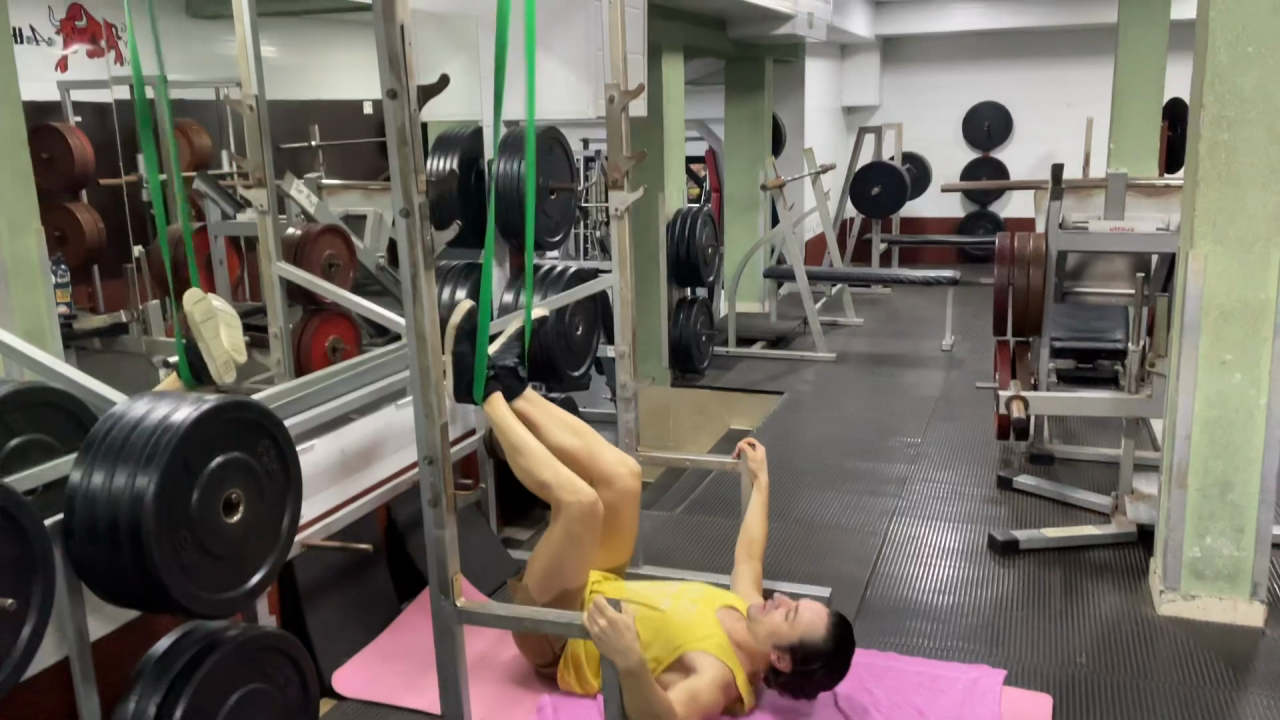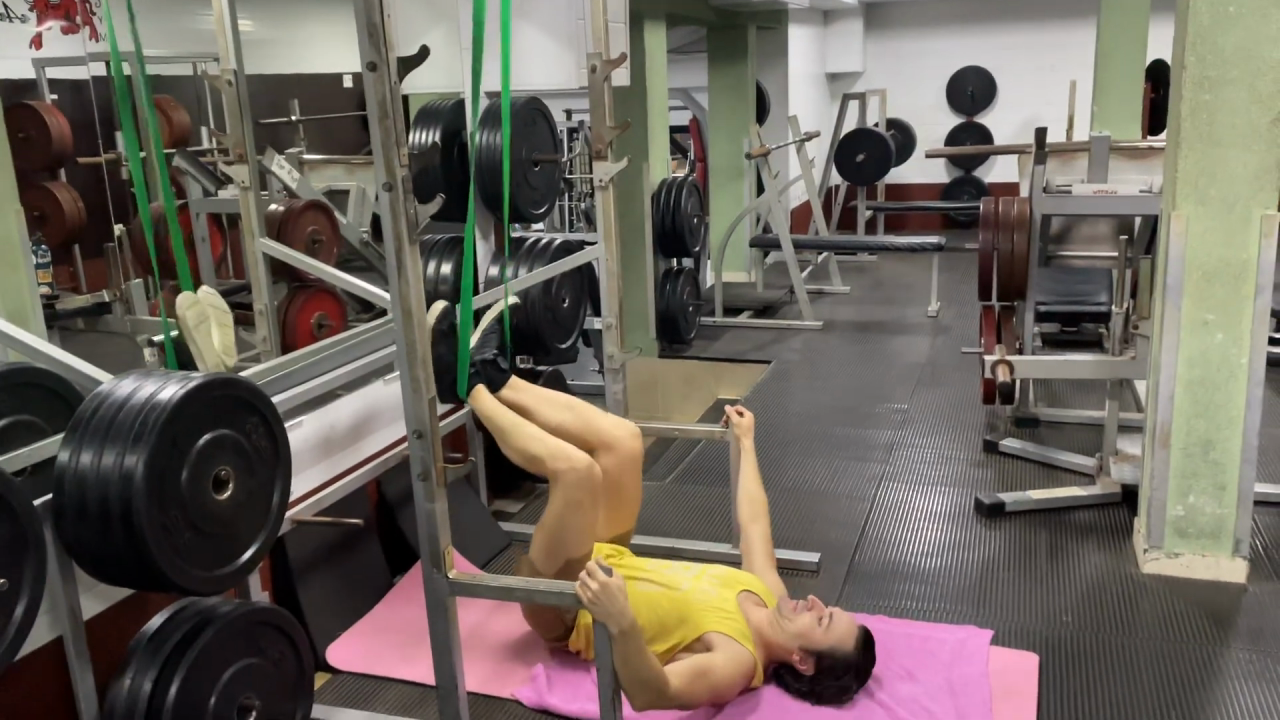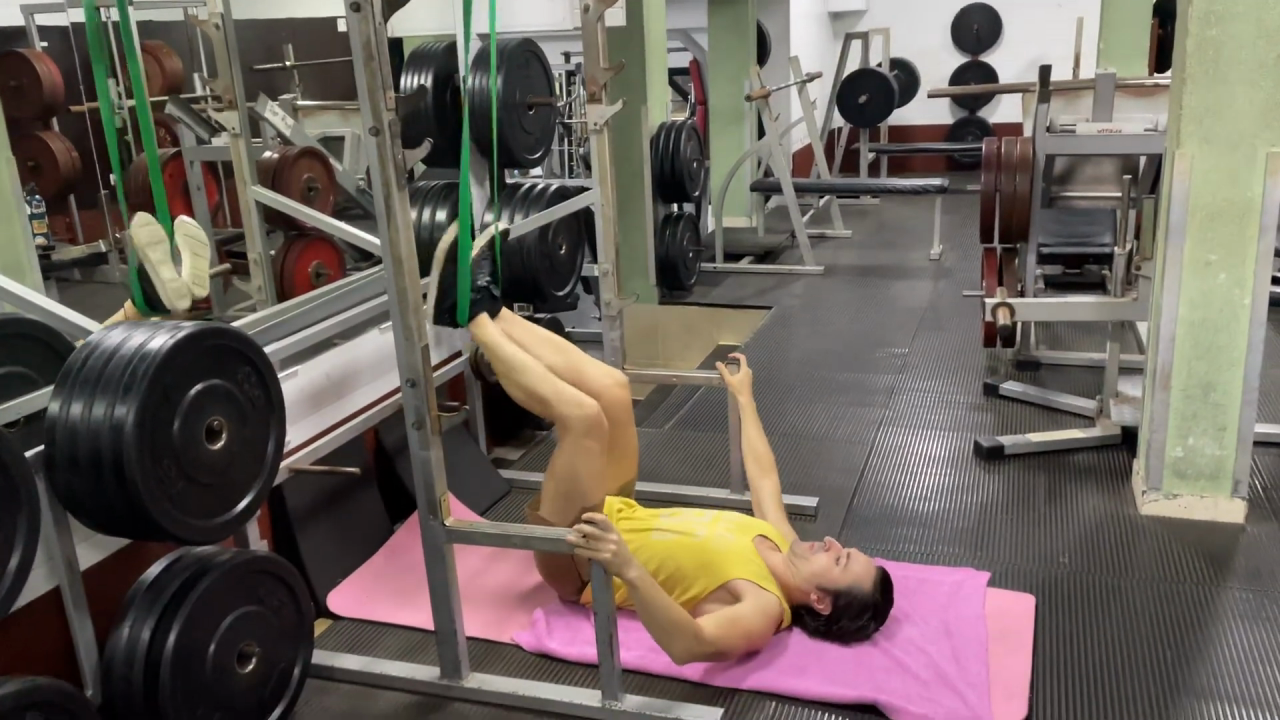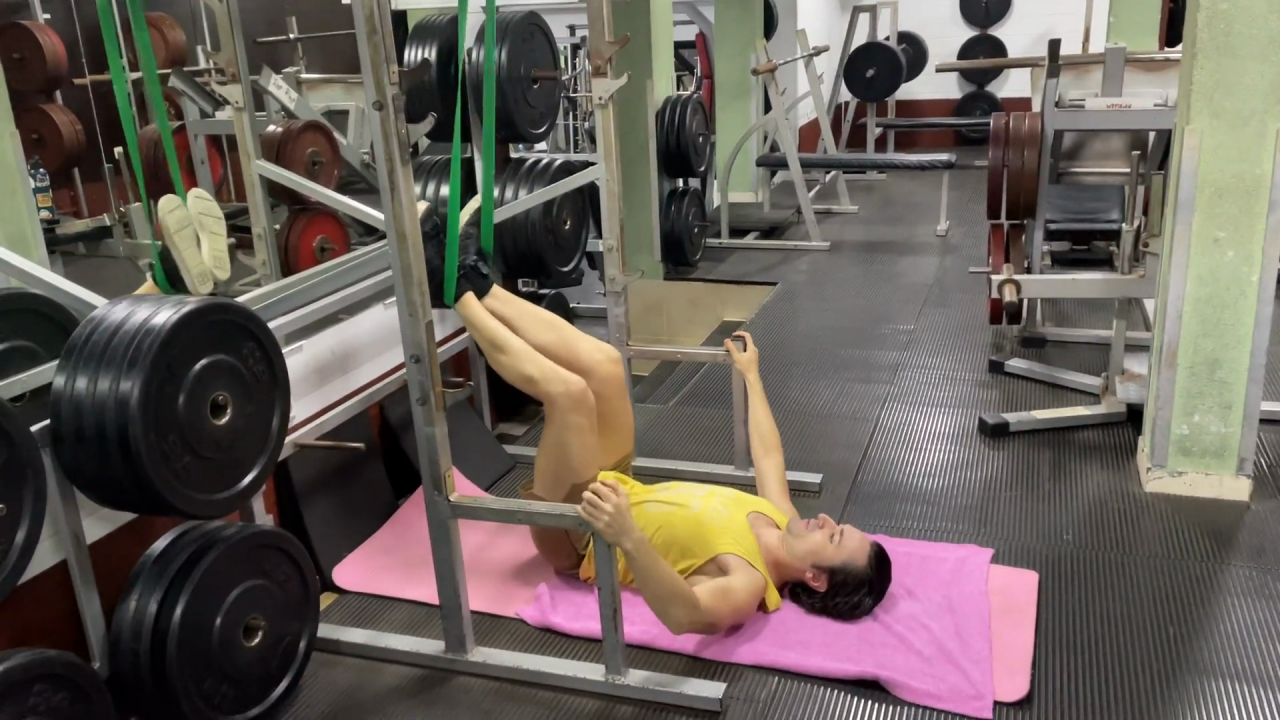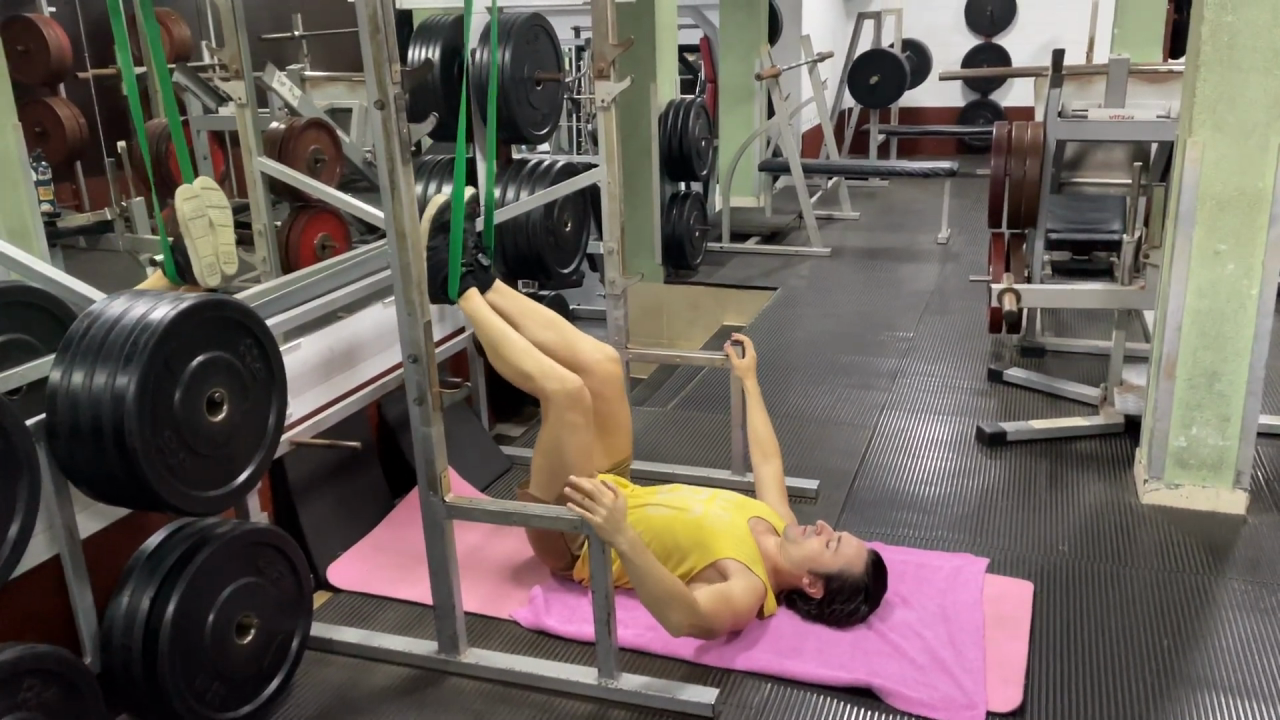
dt=1s
person 1, frame 1
left shoulder: (719, 676)
right shoulder: (745, 613)
right elbow: (749, 557)
left wrist: (630, 661)
right wrist: (761, 479)
left hip: (556, 640)
right hip: (595, 591)
left knee: (580, 500)
right knee: (623, 475)
left ankle: (488, 390)
right ankle: (509, 384)
person 1, frame 2
left shoulder: (739, 660)
right shoulder: (771, 599)
left elbow: (649, 695)
right elbow: (755, 527)
left wrist: (621, 623)
right wrist: (746, 444)
left hip: (565, 610)
right hip: (603, 564)
left knee: (576, 469)
right knee: (622, 439)
left ankle: (469, 384)
right ankle: (492, 377)
person 1, frame 3
left shoulder: (765, 607)
right shoulder: (781, 547)
left elbow: (688, 644)
right elbow: (765, 477)
left wrist: (628, 569)
right wrist: (744, 398)
left hip: (579, 560)
right hip: (614, 516)
left knee: (582, 414)
right knee: (610, 388)
left ankle: (471, 313)
right ankle: (485, 307)
person 1, frame 4
left shoulder: (748, 581)
right shoulder: (780, 524)
left elbow: (686, 614)
right elbow: (769, 456)
left wrist: (629, 540)
right wrist: (752, 376)
left hip: (578, 537)
right hip: (610, 495)
left knee: (567, 390)
right knee: (602, 363)
left ankle: (458, 290)
right ankle: (476, 284)
person 1, frame 5
left shoulder: (748, 589)
right shoulder: (778, 528)
left elbow: (684, 618)
right elbow: (767, 462)
left wrist: (623, 538)
right wrist: (749, 382)
left hip: (574, 541)
right hip: (610, 491)
left knee: (565, 388)
right knee: (601, 363)
left ankle: (460, 288)
right ankle: (479, 279)
